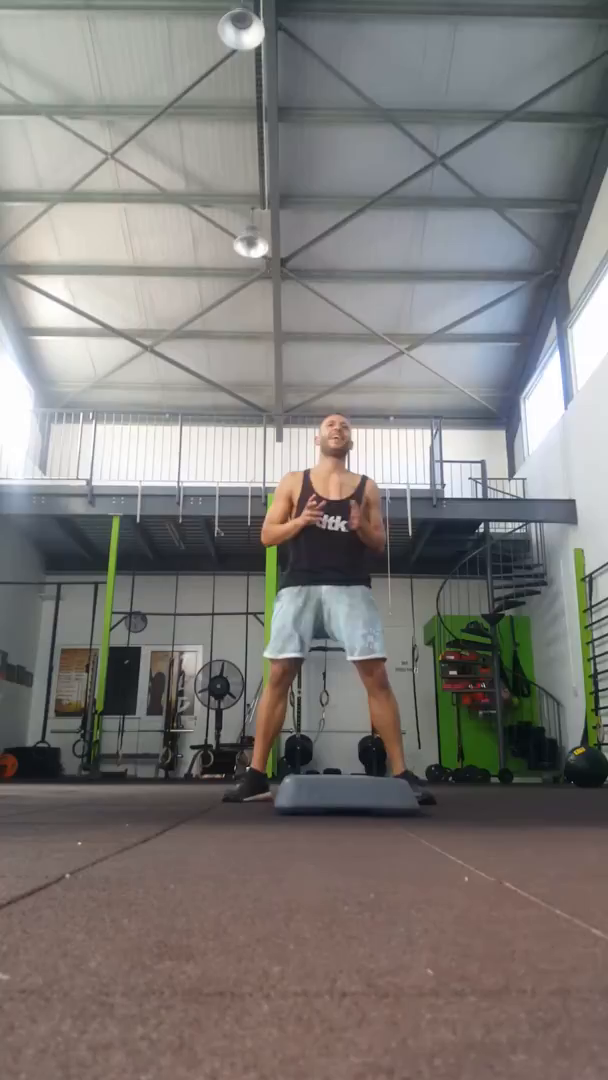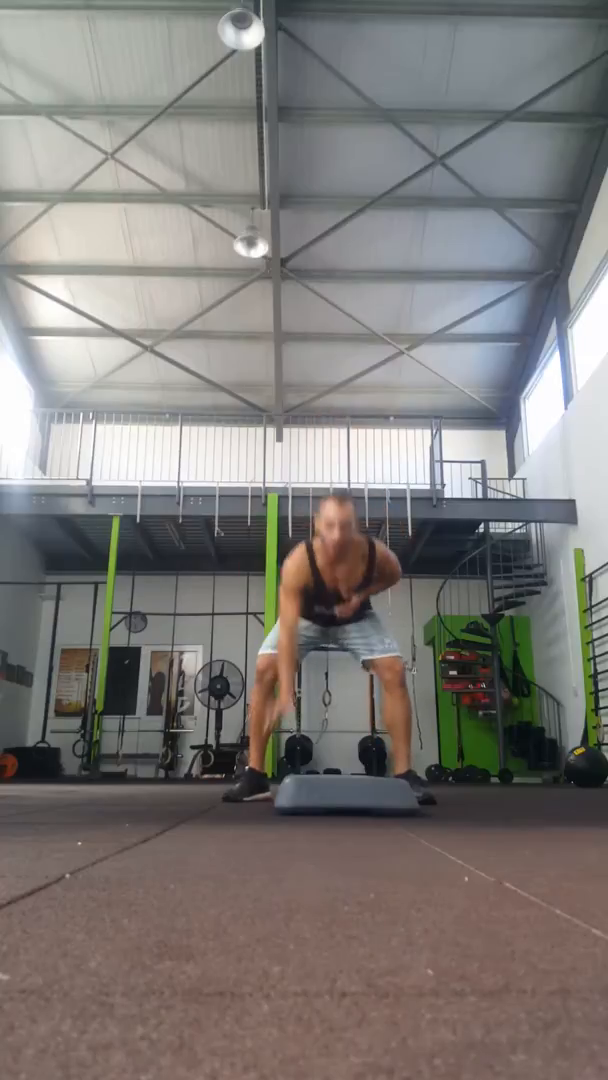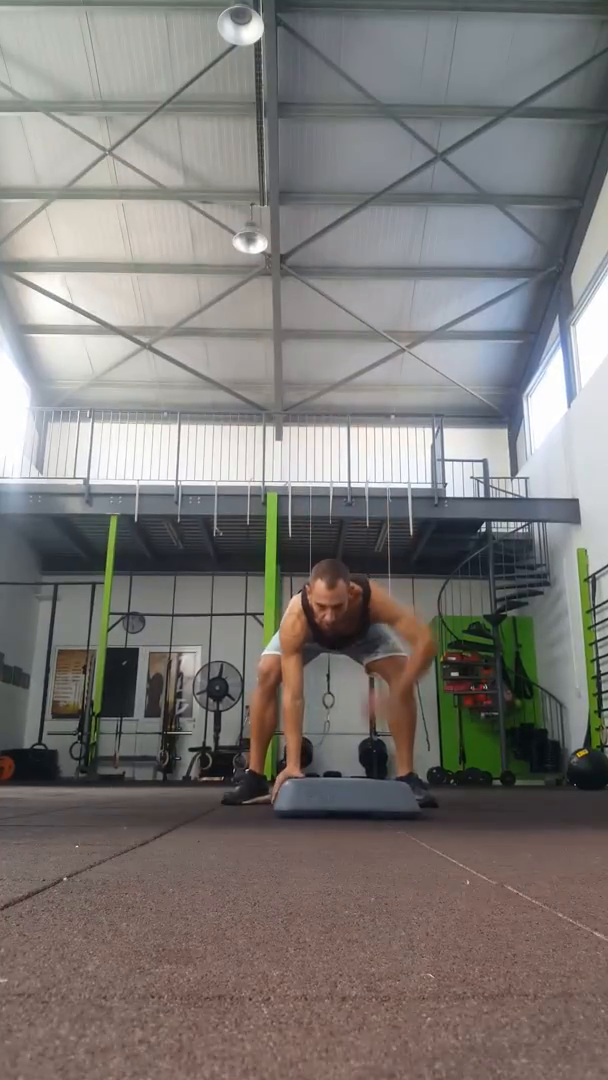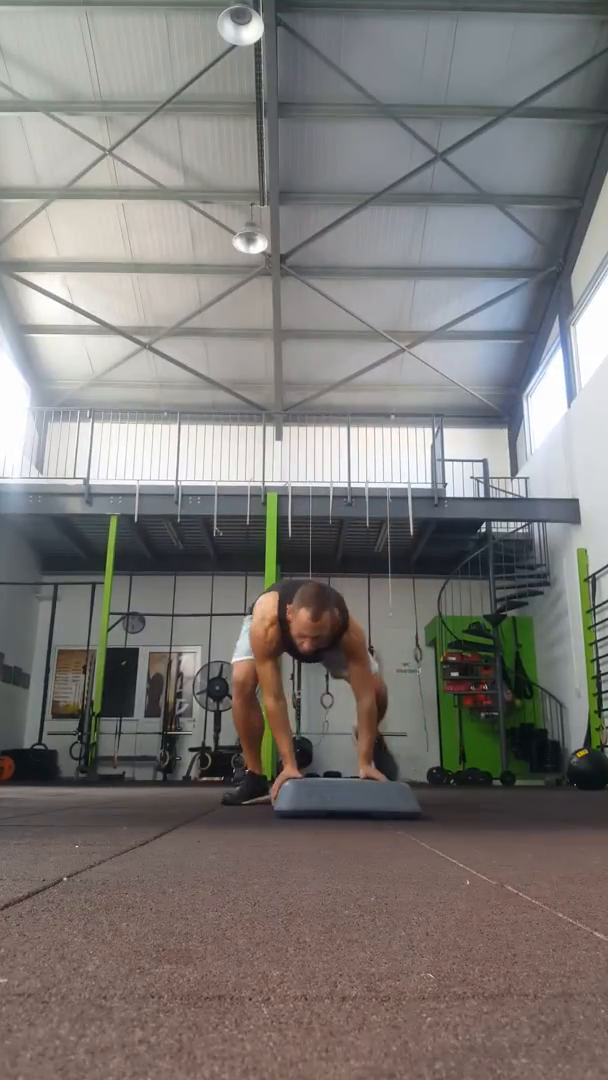
dt=0.7s
person 1, frame 1
left shoulder: (366, 487)
right shoulder: (294, 482)
left elbow: (380, 544)
right elbow: (267, 535)
left wrist: (362, 527)
right wrist: (302, 519)
left hip: (350, 588)
right hip: (299, 588)
left knee: (375, 676)
right knee: (279, 676)
left ankle: (401, 772)
right ankle: (256, 774)
person 1, frame 2
left shoulder: (376, 552)
right shoulder: (299, 561)
left elbow: (394, 575)
right elbow: (289, 627)
left wrist: (362, 595)
right wrist: (285, 693)
left hip: (356, 619)
right hip: (307, 619)
left knee: (394, 674)
right knee: (265, 670)
left ankle: (404, 774)
right ankle: (255, 775)
person 1, frame 3
left shoulder: (372, 600)
right shoulder: (295, 619)
left elbow: (427, 641)
right elbow: (292, 694)
left wrist: (399, 691)
right wrist: (293, 764)
left hip: (362, 632)
right hip: (309, 634)
left knee: (400, 674)
right knee: (268, 674)
left ankle: (406, 776)
right ankle: (255, 778)
person 1, frame 4
left shoulder: (349, 630)
right shoulder: (265, 623)
left elbow: (365, 696)
right elbow: (273, 697)
left wrist: (364, 763)
right wrist: (289, 764)
right hip: (274, 627)
left knee: (377, 691)
right knee: (242, 682)
left ankle: (368, 737)
right ankle: (255, 778)
